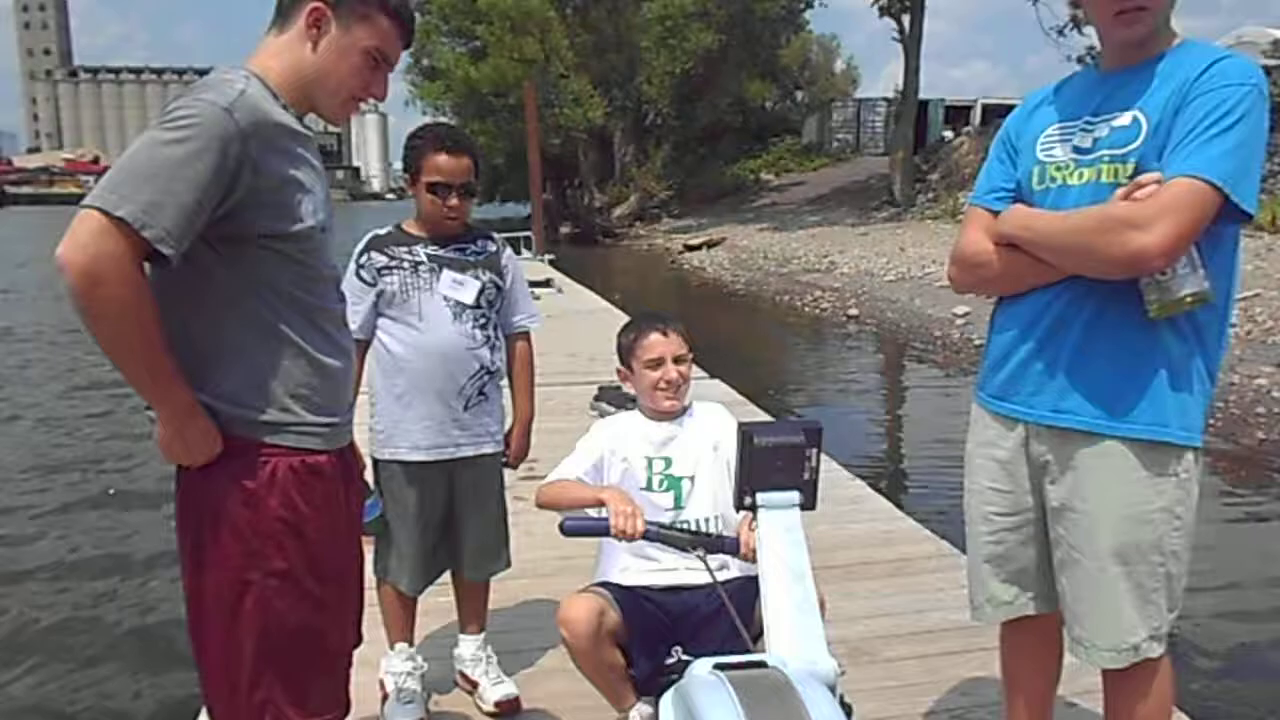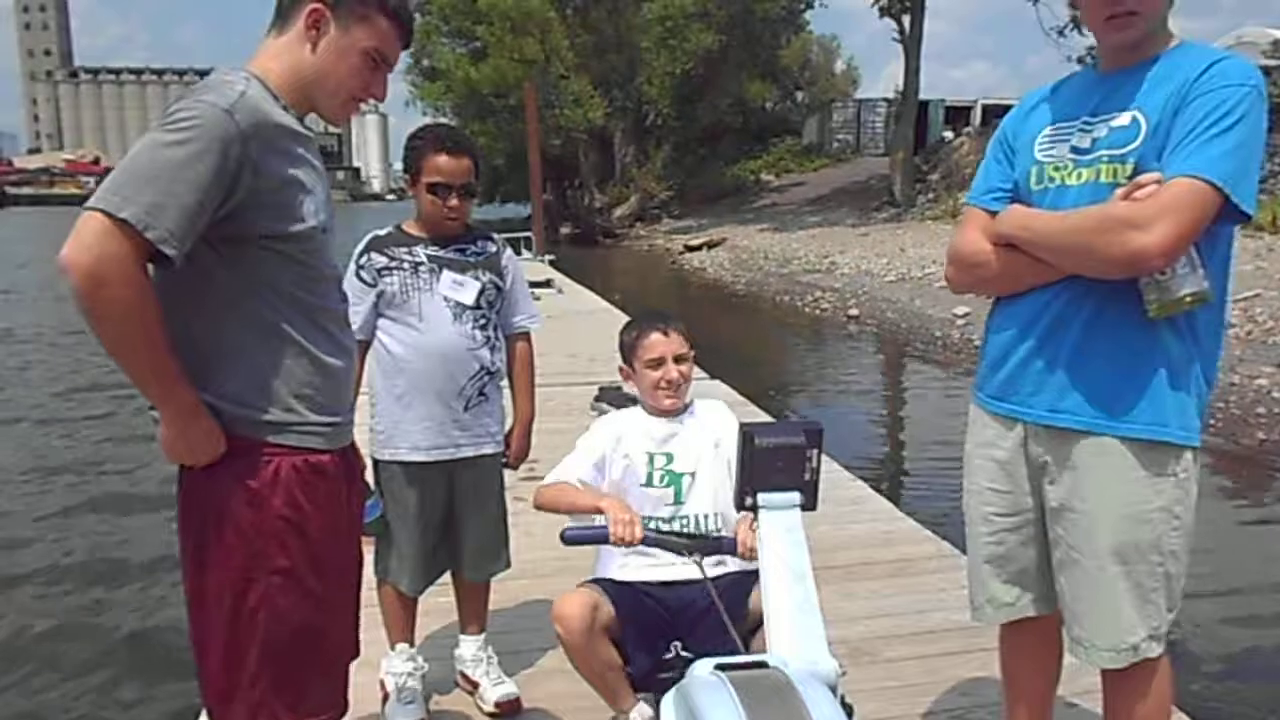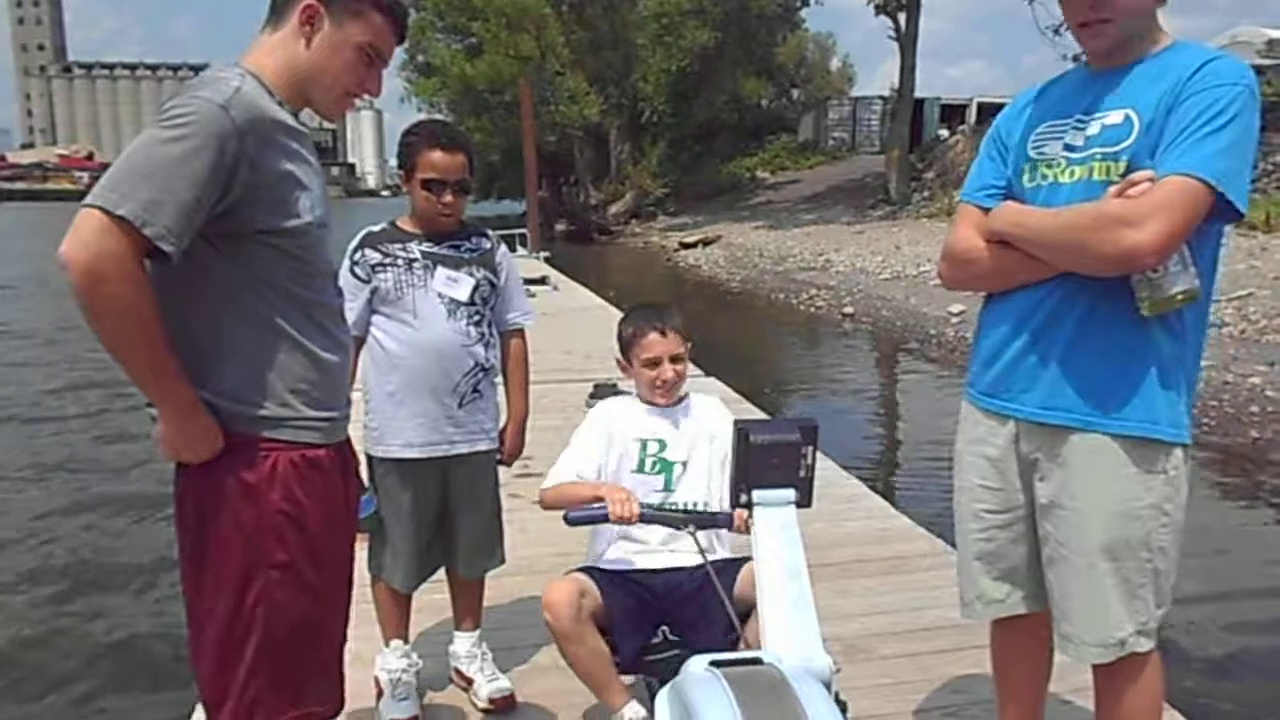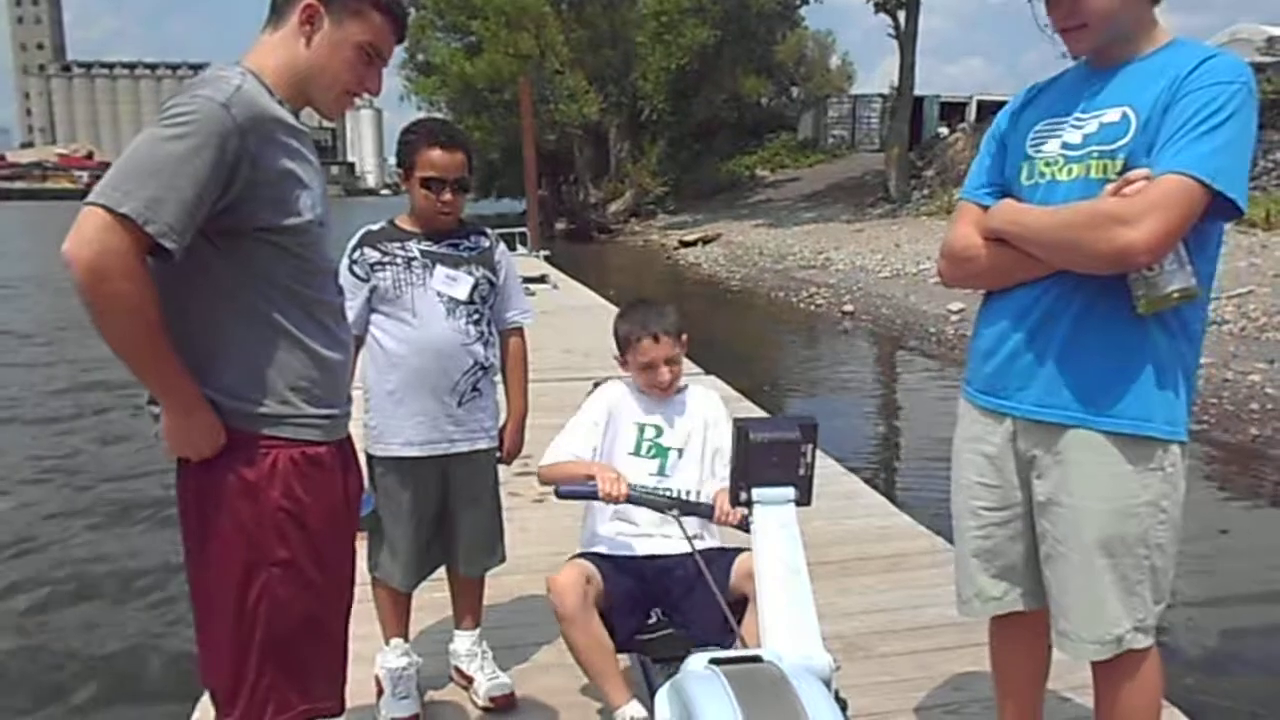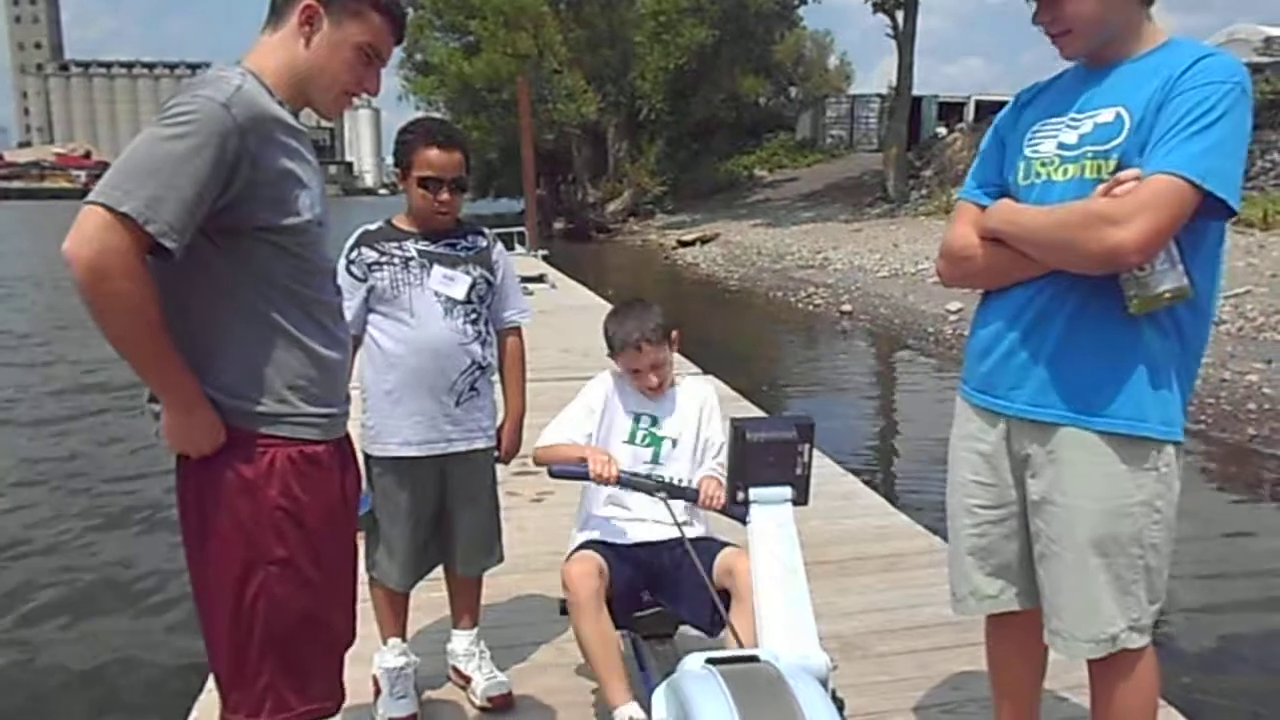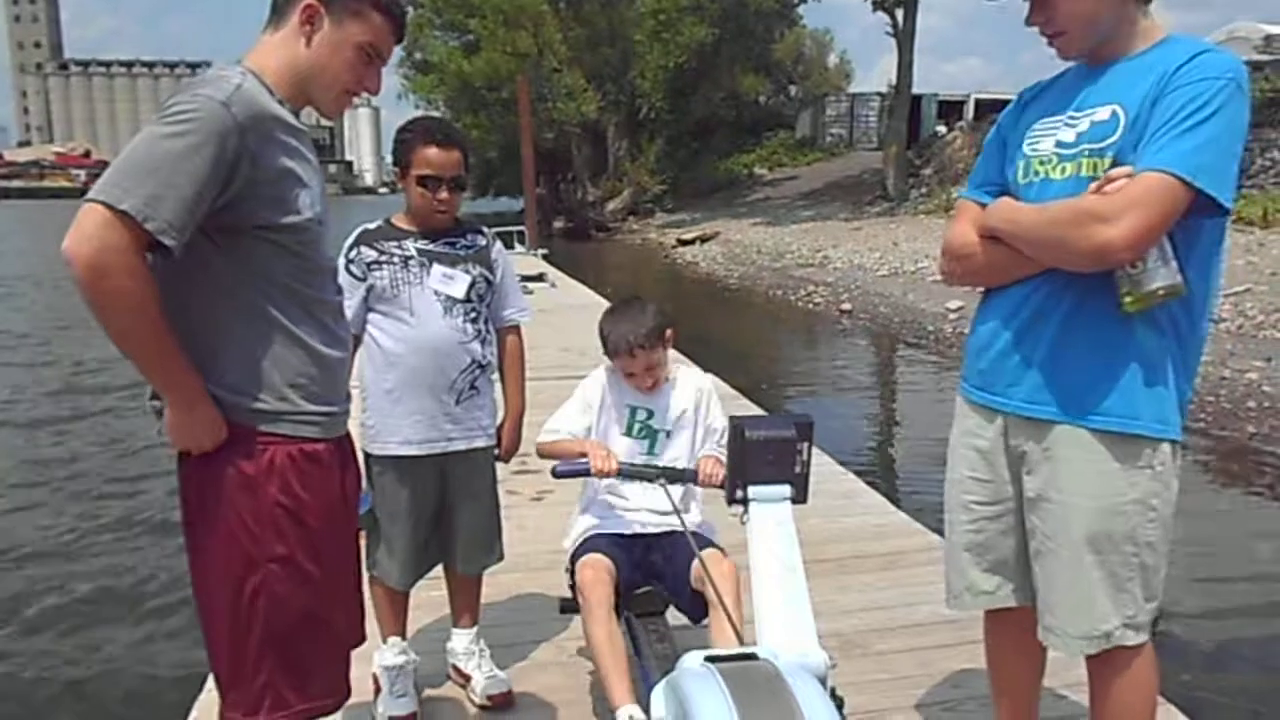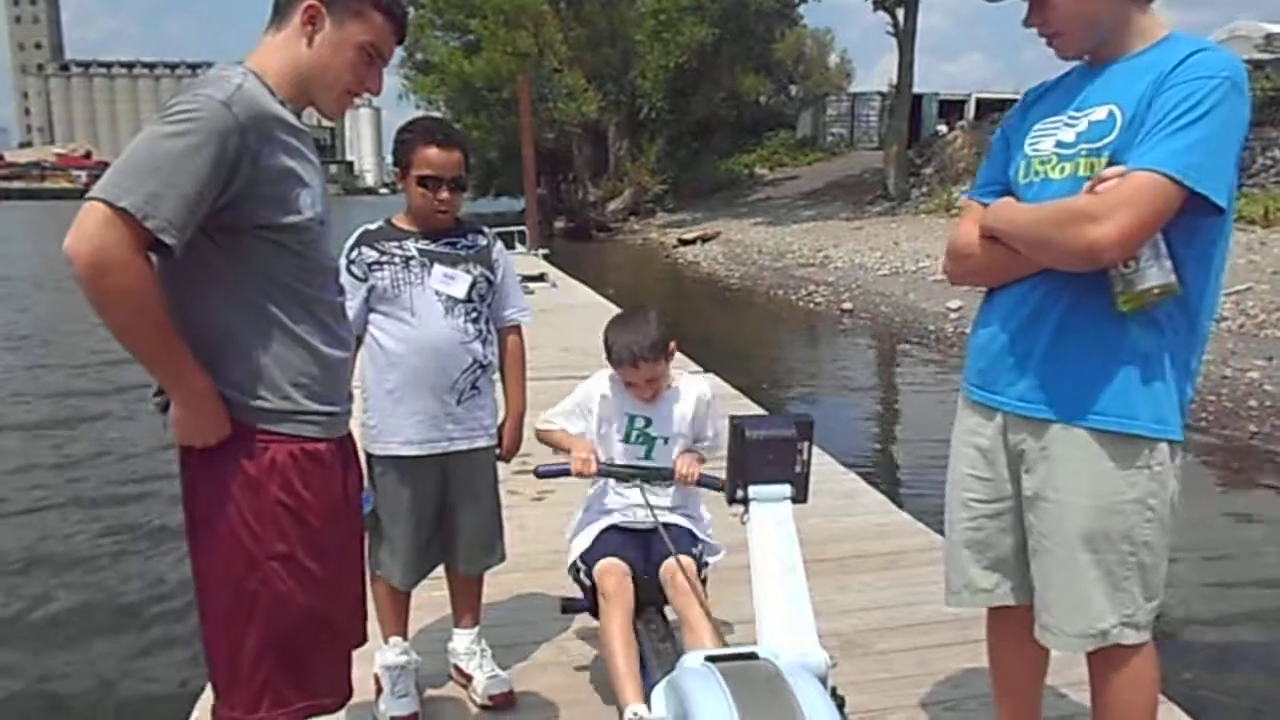
dt=0.1s
person 1, frame 1
left shoulder: (1222, 84)
right shoulder: (1038, 114)
left elbow: (1150, 238)
right elbow: (968, 265)
left wrist: (1023, 224)
right wrist: (1098, 236)
left hip: (1128, 414)
right hip: (1008, 401)
left knee: (1128, 640)
right knee: (1024, 607)
person 1, frame 2
left shoulder: (1220, 85)
right shoulder: (1035, 113)
left elbow: (1150, 237)
right elbow: (966, 264)
left wrist: (1021, 224)
right wrist: (1097, 235)
left hip: (1127, 415)
right hip: (1007, 401)
left knee: (1127, 640)
right knee: (1024, 607)
person 1, frame 3
left shoulder: (1212, 83)
right shoulder: (1031, 110)
left elbow: (1142, 236)
right elbow: (958, 261)
left wrist: (1016, 221)
right wrist: (1088, 236)
left hip: (1117, 411)
right hip: (998, 398)
left knee: (1119, 636)
right knee: (1014, 605)
person 1, frame 4
left shoulder: (1209, 82)
right shoulder: (1030, 107)
left elbow: (1137, 234)
right elbow: (958, 258)
left wrist: (1014, 219)
right wrist: (1087, 233)
left hip: (1114, 409)
right hip: (995, 395)
left knee: (1117, 632)
right knee: (1012, 602)
person 1, frame 5
left shoulder: (1204, 80)
right shoulder: (1030, 107)
left elbow: (1126, 235)
right elbow: (956, 258)
left wrist: (1011, 219)
right wrist: (1074, 235)
left hip: (1109, 408)
right hip: (993, 393)
left knee: (1114, 632)
right knee: (1008, 602)
person 1, frame 6
left shoulder: (1200, 78)
right shoulder: (1033, 105)
left elbow: (1116, 231)
right elbow: (958, 255)
left wrist: (1009, 217)
right wrist: (1070, 232)
left hip: (1106, 407)
right hip: (992, 391)
left knee: (1111, 628)
right knee: (1006, 599)
person 1, frame 7
left shoulder: (1201, 77)
right shoulder: (1039, 105)
left elbow: (1105, 231)
right elbow: (961, 256)
left wrist: (1007, 216)
right wrist: (1058, 233)
left hip: (1106, 404)
right hip: (994, 390)
left knee: (1112, 627)
right knee: (1008, 599)
person 2, frame 1
left shoulder: (286, 134)
right shoulder: (227, 114)
right elbow: (91, 255)
left wrist: (334, 441)
right wrist: (179, 415)
left hip: (313, 460)
right hip: (261, 471)
person 2, frame 2
left shoulder: (285, 135)
right shoulder: (228, 116)
right elbow: (95, 256)
left wrist: (336, 451)
right wrist: (183, 415)
left hip: (315, 459)
right hip: (263, 470)
person 2, frame 3
left shoulder: (281, 132)
right shoulder: (224, 113)
right elbow: (92, 253)
left wrist: (329, 435)
right wrist: (182, 411)
left hip: (308, 454)
right hip: (259, 466)
person 2, frame 4
left shoulder: (280, 131)
right shoulder: (224, 110)
right elbow: (96, 250)
left wrist: (328, 442)
right wrist: (184, 407)
left hip: (309, 451)
right hip: (260, 461)
person 2, frame 5
left shoulder: (280, 130)
right shoulder: (224, 110)
right elbow: (96, 249)
left wrist: (326, 426)
right wrist: (185, 404)
left hip: (309, 450)
right hip: (259, 459)
person 2, frame 6
left shoulder: (280, 129)
right shoulder: (224, 108)
right elbow: (96, 246)
left wrist: (326, 438)
right wrist: (187, 401)
left hip: (310, 447)
right hip: (260, 456)
person 2, frame 7
left shoulder: (282, 130)
right shoulder: (226, 108)
right elbow: (97, 245)
left wrist: (331, 431)
right wrist: (194, 397)
left hip: (312, 446)
right hip: (262, 456)
person 3, frame 1
left shoulder: (494, 255)
right shoulder: (378, 254)
left elbow: (518, 339)
right elbow: (350, 344)
left wrist: (523, 420)
left hip: (478, 437)
right hip: (404, 440)
left knee: (476, 552)
right knee: (400, 557)
left ankle: (473, 653)
right ankle: (402, 666)
person 3, frame 2
left shoulder: (494, 255)
right shoulder: (378, 255)
left elbow: (518, 340)
right elbow: (350, 345)
left wrist: (523, 421)
left hip: (477, 437)
right hip: (404, 441)
left knee: (475, 552)
right knee: (401, 556)
left ankle: (473, 654)
right ankle: (402, 666)
person 3, frame 3
left shoulder: (488, 251)
right shoulder: (372, 251)
left elbow: (512, 336)
right elbow: (343, 340)
left wrist: (517, 418)
left hip: (472, 434)
right hip: (398, 437)
left knee: (470, 550)
right knee: (394, 554)
left ankle: (468, 651)
right ankle: (396, 663)
person 3, frame 4
left shoulder: (486, 249)
right shoulder: (371, 249)
left elbow: (511, 334)
right elbow: (343, 339)
left wrist: (517, 416)
left hip: (471, 432)
right hip: (398, 436)
left knee: (470, 547)
right knee: (394, 552)
left ankle: (468, 649)
right ankle: (396, 661)
person 3, frame 5
left shoulder: (484, 249)
right shoulder: (368, 249)
left elbow: (508, 334)
right elbow: (341, 339)
left wrist: (514, 415)
left hip: (469, 431)
right hip: (395, 435)
left knee: (467, 547)
right knee: (391, 551)
left ankle: (465, 647)
right ankle: (393, 659)
person 3, frame 6
left shoulder: (483, 248)
right shoulder: (368, 248)
left elbow: (508, 332)
left wrist: (514, 413)
left hip: (469, 430)
right hip: (395, 433)
left knee: (468, 545)
right knee: (392, 549)
left ankle: (465, 645)
right ankle: (393, 658)
person 3, frame 7
left shoulder: (484, 248)
right shoulder: (368, 249)
left elbow: (509, 332)
left wrist: (515, 413)
left hip: (471, 429)
right hip: (396, 434)
left knee: (469, 545)
right knee: (392, 551)
left ankle: (467, 646)
right ankle: (395, 659)
person 4, frame 1
left shoulder: (717, 422)
right shoulder: (613, 433)
right elbow: (546, 494)
left wrist: (752, 520)
right wrist: (608, 494)
left hip: (716, 586)
right hip: (637, 589)
right knee: (576, 617)
person 4, frame 2
left shoulder: (718, 419)
right shoulder: (615, 429)
right elbow: (544, 495)
left wrist: (752, 520)
right wrist: (606, 501)
left hip: (713, 583)
right hip: (635, 585)
right knee: (570, 613)
person 4, frame 3
left shoulder: (711, 413)
right shoulder: (609, 416)
right elbow: (550, 495)
left wrist: (743, 507)
right wrist: (605, 490)
left hip: (699, 568)
right hip: (624, 573)
right knee: (558, 600)
person 4, frame 4
left shoulder: (706, 404)
right shoulder: (609, 400)
left elbow: (727, 480)
right elbow: (547, 471)
left wrist: (727, 496)
right wrist: (596, 467)
left hip: (692, 555)
right hip: (620, 557)
right knee: (566, 585)
person 4, frame 5
left shoulder: (699, 396)
right shoulder: (604, 390)
left elbow: (715, 465)
right elbow: (543, 451)
left wrist: (715, 482)
right wrist: (588, 452)
left hip: (681, 537)
right hip: (610, 535)
left knee: (744, 569)
right knee: (579, 575)
person 4, frame 6
left shoulder: (697, 386)
right shoulder: (601, 385)
left elbow: (716, 448)
right elbow: (545, 444)
left wrist: (713, 462)
right wrist: (589, 446)
left hip: (677, 526)
right hip: (610, 525)
left knee: (723, 573)
right knee: (591, 579)
person 4, frame 7
left shoulder: (696, 392)
right shoulder: (599, 391)
left elbow: (708, 442)
right elbow: (546, 428)
left wrist: (694, 458)
right wrist: (580, 445)
left hip: (674, 517)
right hip: (610, 520)
left knee: (681, 578)
right knee: (614, 583)
